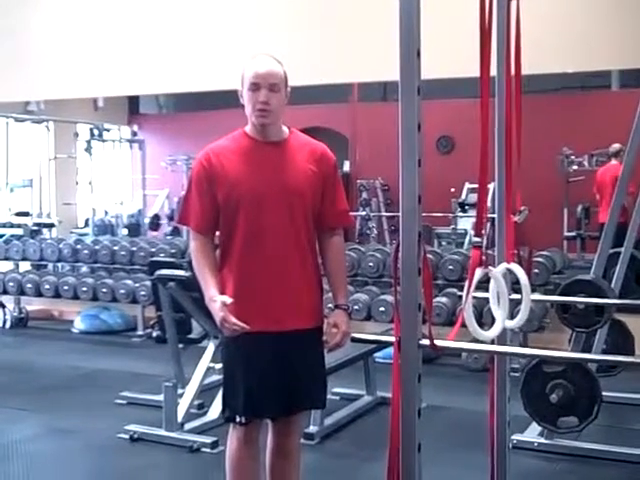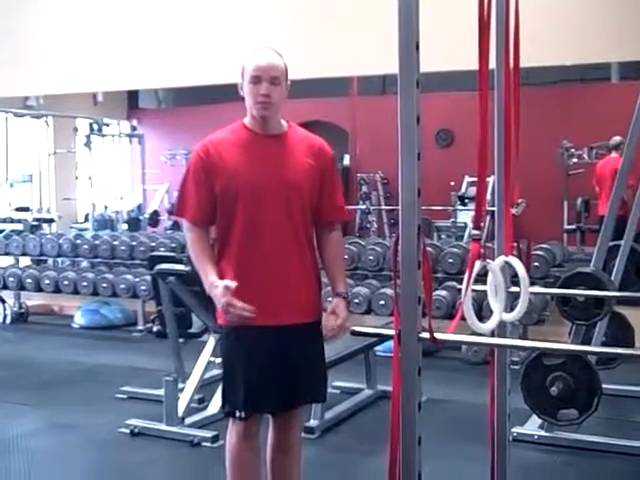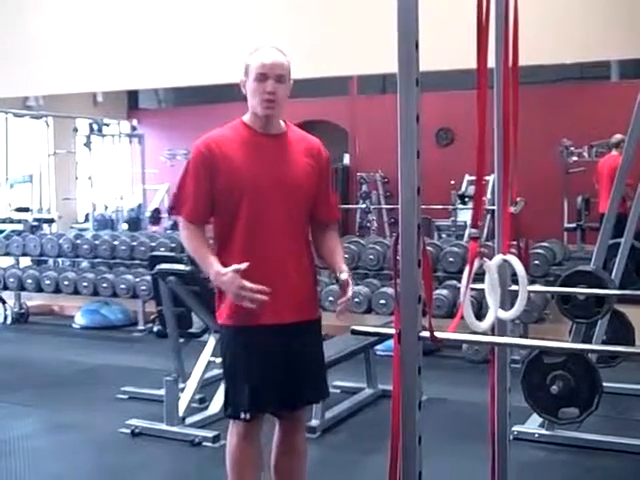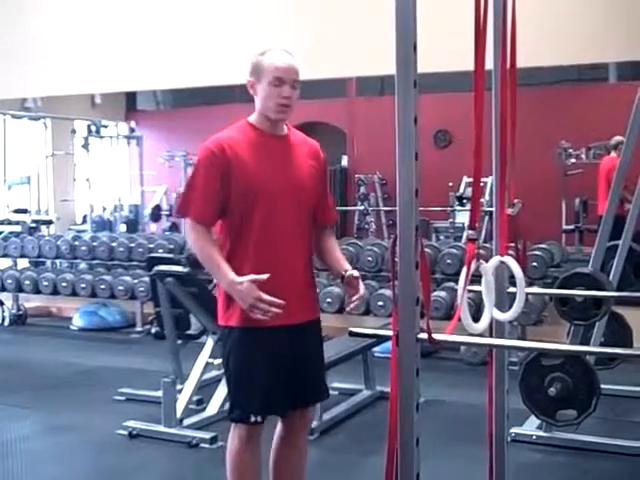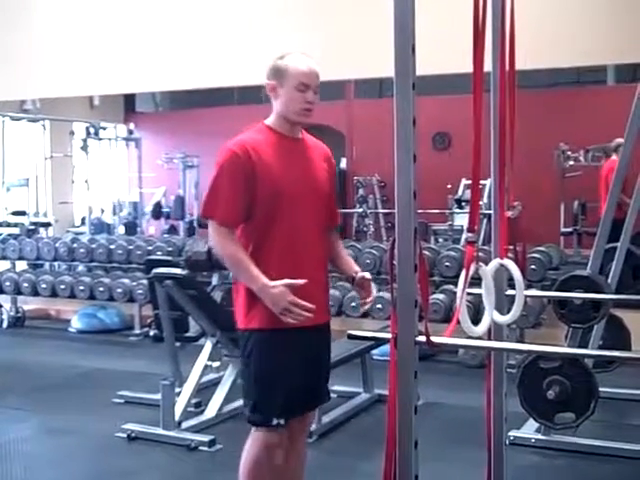
dt=0.3s
person 1, frame 1
left shoulder: (318, 157)
right shoulder: (213, 160)
left elbow: (332, 237)
right elbow: (200, 238)
left wrist: (341, 305)
right wrist: (213, 296)
left hip: (303, 318)
right hip: (245, 320)
left knee: (290, 422)
right knee: (245, 425)
person 1, frame 2
left shoulder: (316, 151)
right shoulder: (212, 152)
left elbow: (329, 229)
right elbow: (195, 228)
left wrist: (339, 291)
right wrist: (212, 283)
left hip: (302, 312)
right hip: (244, 314)
left knee: (291, 417)
right knee: (245, 420)
person 1, frame 3
left shoulder: (313, 151)
right shoulder: (213, 149)
left elbow: (324, 226)
right elbow: (190, 225)
left wrist: (341, 269)
right wrist: (218, 273)
left hip: (301, 311)
right hip: (244, 312)
left knee: (296, 418)
right knee: (246, 421)
person 1, frame 4
left shoulder: (311, 151)
right shoulder: (221, 150)
right elbow: (196, 229)
left wrist: (344, 271)
right wrist: (231, 282)
left hip: (303, 312)
right hip: (250, 316)
left knee: (299, 416)
right knee: (248, 424)
person 1, frame 5
left shoulder: (321, 154)
right shoulder: (242, 152)
right elbow: (220, 234)
left wrist: (354, 273)
right wrist: (264, 288)
left hip: (314, 314)
right hip: (268, 317)
left knee: (300, 422)
right knee: (269, 429)
